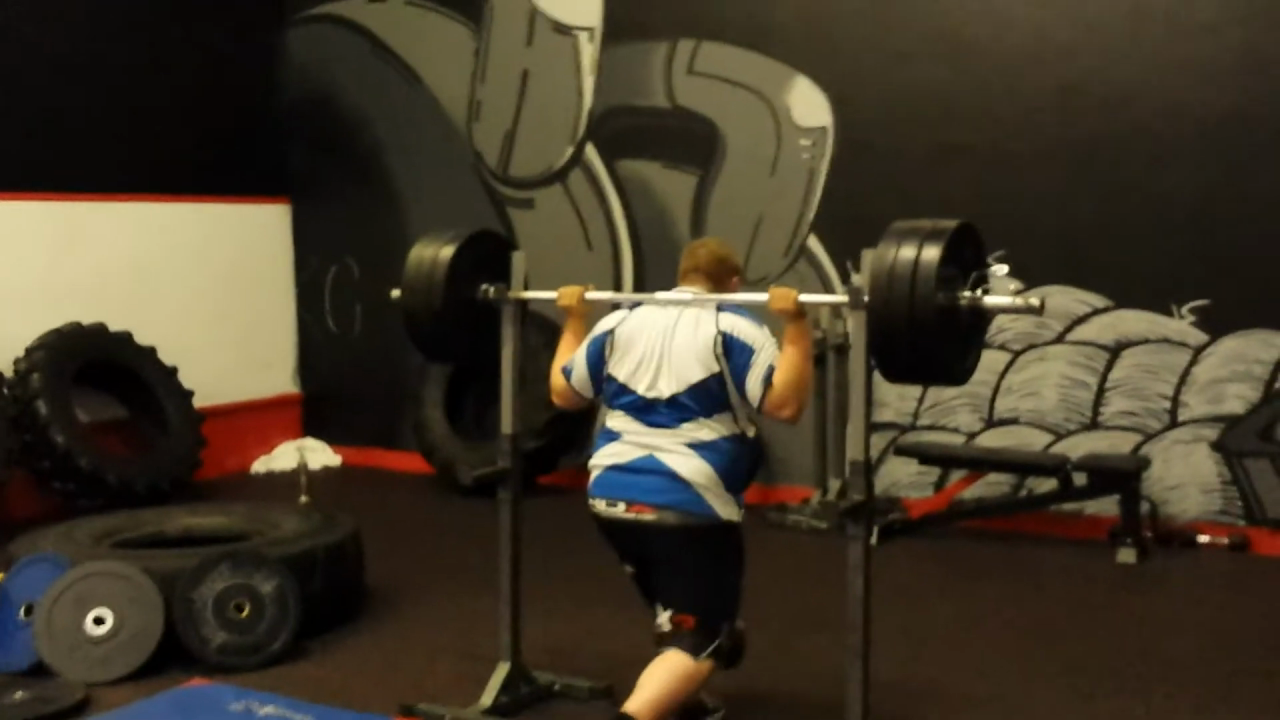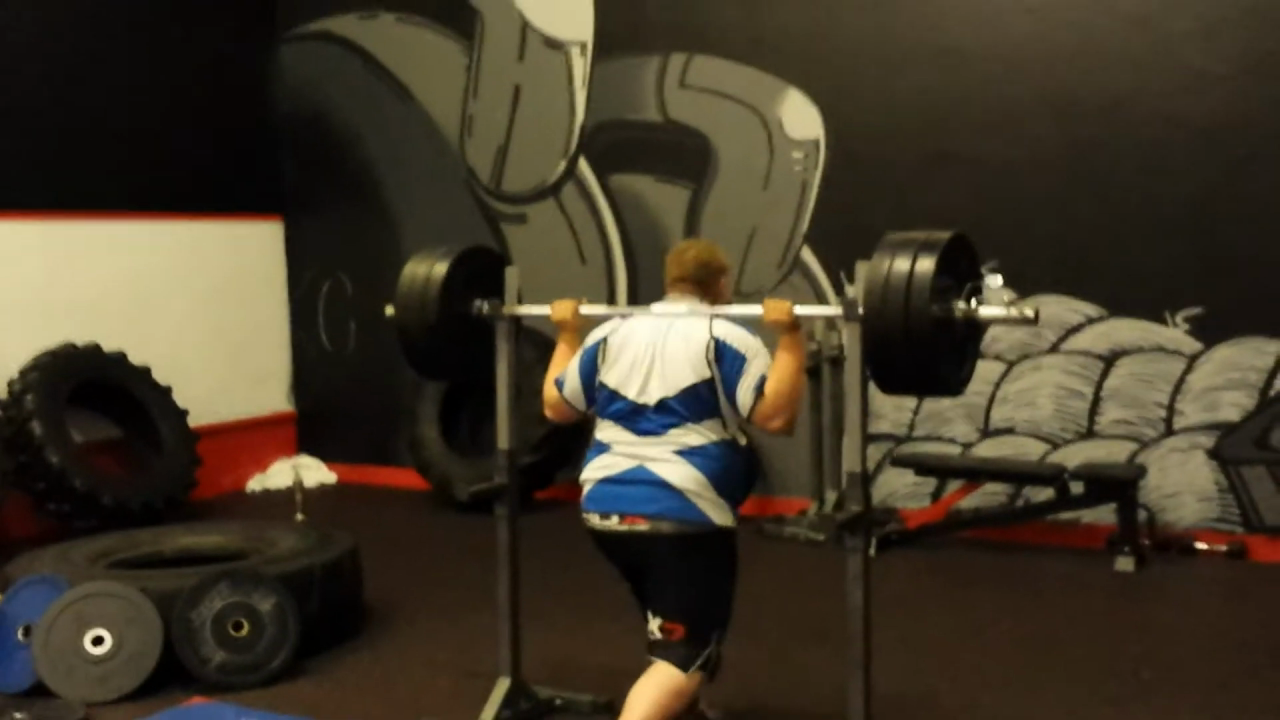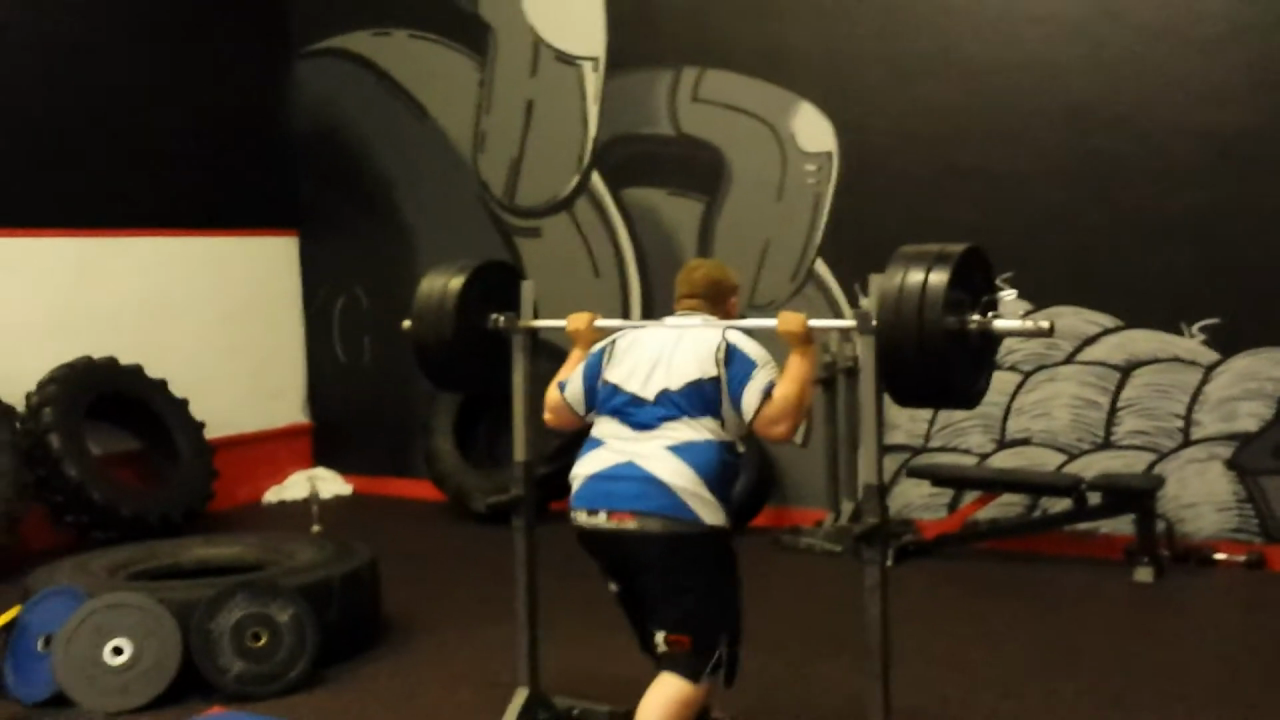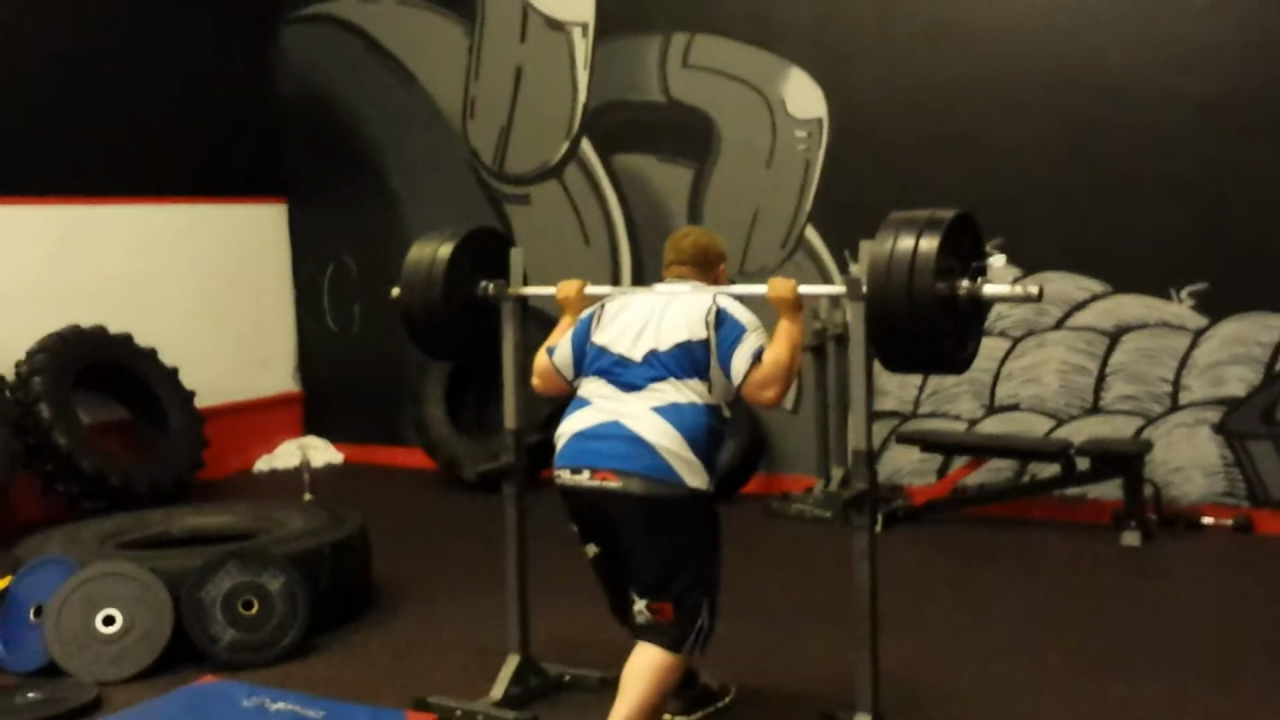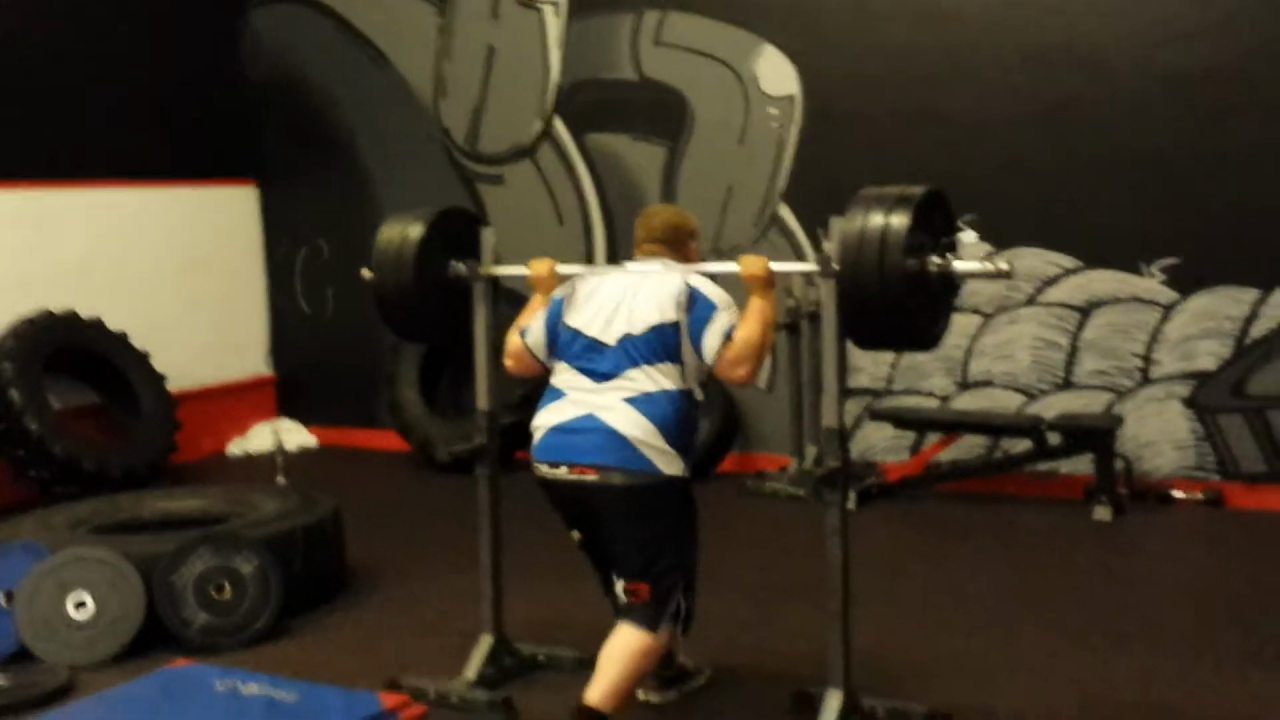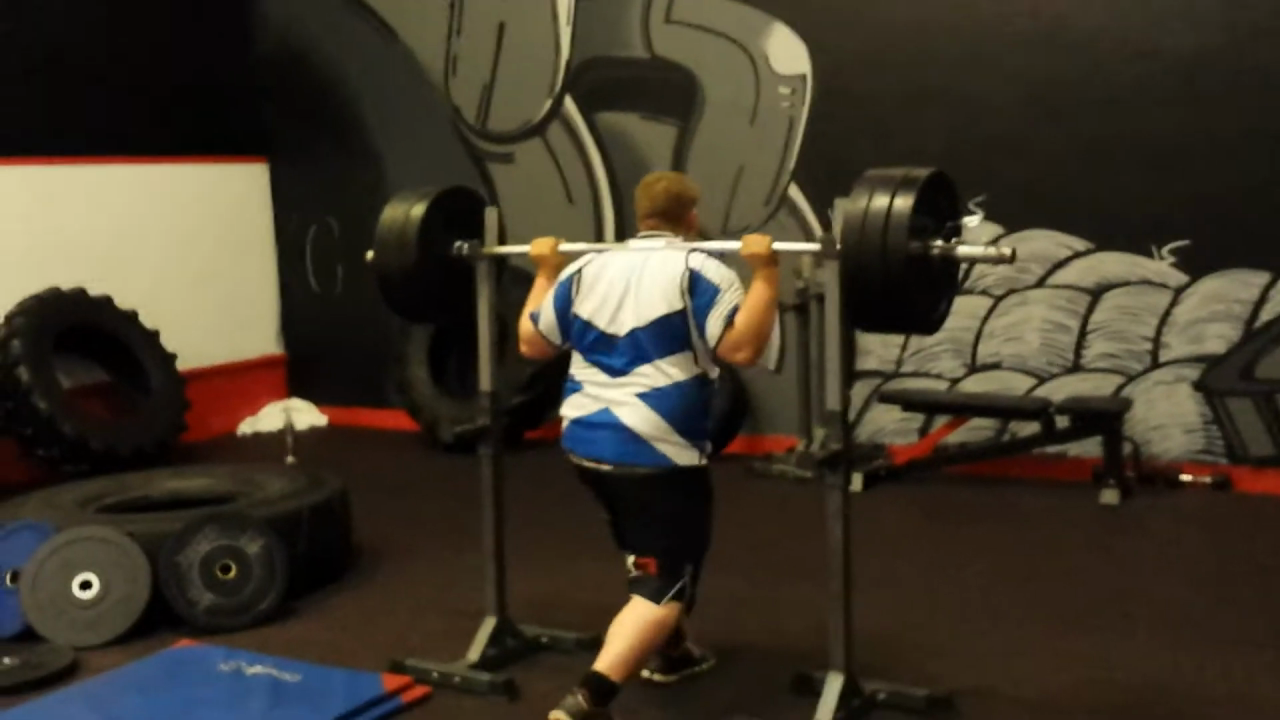
dt=0.3s
person 1, frame 1
left shoulder: (618, 324)
right shoulder: (732, 329)
left elbow: (563, 394)
right elbow: (786, 404)
left wrist: (573, 321)
right wrist: (795, 325)
left hip: (611, 499)
right hip: (692, 508)
left knee: (678, 612)
right knee: (695, 644)
person 1, frame 2
left shoulder: (609, 334)
right shoulder: (724, 337)
left elbow: (556, 407)
right elbow: (776, 415)
left wrist: (567, 334)
right wrist: (789, 336)
left hip: (606, 509)
right hip: (684, 517)
left knee: (674, 620)
right knee: (683, 653)
person 1, frame 3
left shoulder: (619, 344)
right shoulder: (730, 347)
left elbow: (555, 413)
right elbow: (778, 423)
left wrist: (580, 346)
right wrist: (800, 349)
left hip: (592, 508)
right hip: (673, 513)
left knee: (667, 630)
right knee: (691, 656)
person 1, frame 4
left shoulder: (608, 309)
right shoulder: (721, 311)
left elbow: (543, 378)
right elbow: (767, 387)
left wrist: (570, 313)
right wrist: (789, 314)
left hip: (576, 470)
right hip: (657, 478)
left knee: (646, 600)
right knee: (672, 620)
person 1, frame 5
left shoulder: (579, 289)
right shoulder: (692, 291)
left elbow: (517, 358)
right elbow: (739, 364)
left wrist: (541, 292)
right wrist: (761, 292)
left hip: (555, 456)
right hip: (635, 463)
left knee: (636, 576)
right knee: (654, 606)
left ankle: (658, 668)
person 1, frame 6
left shoulder: (585, 269)
right shoulder: (698, 270)
left elbow: (531, 343)
right elbow: (743, 346)
left wrist: (545, 272)
right wrist: (763, 271)
left hip: (586, 443)
right hip: (658, 451)
left knee: (655, 551)
right knee: (662, 586)
left ankle: (666, 649)
